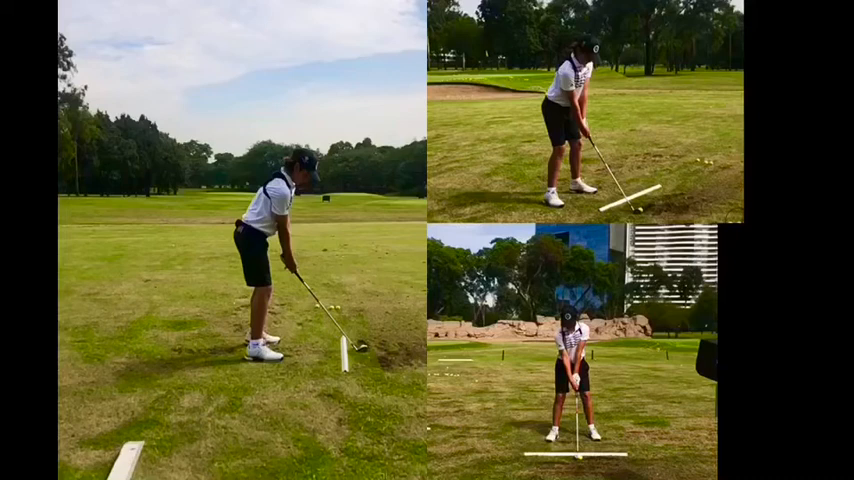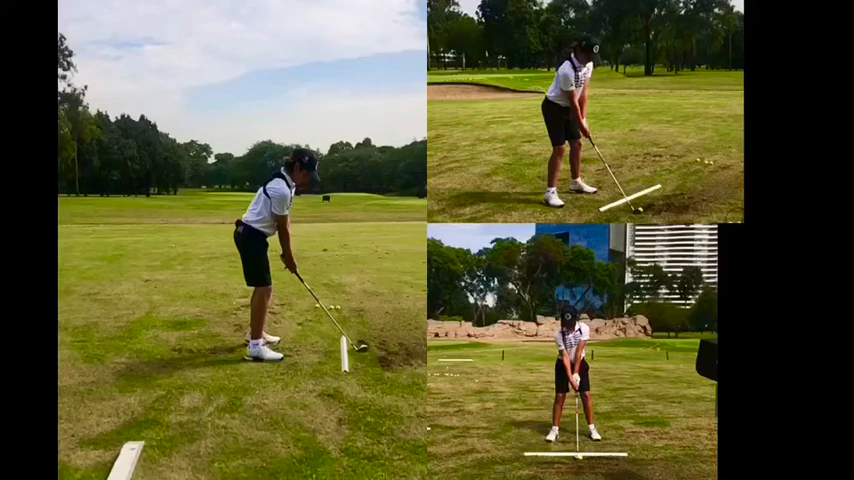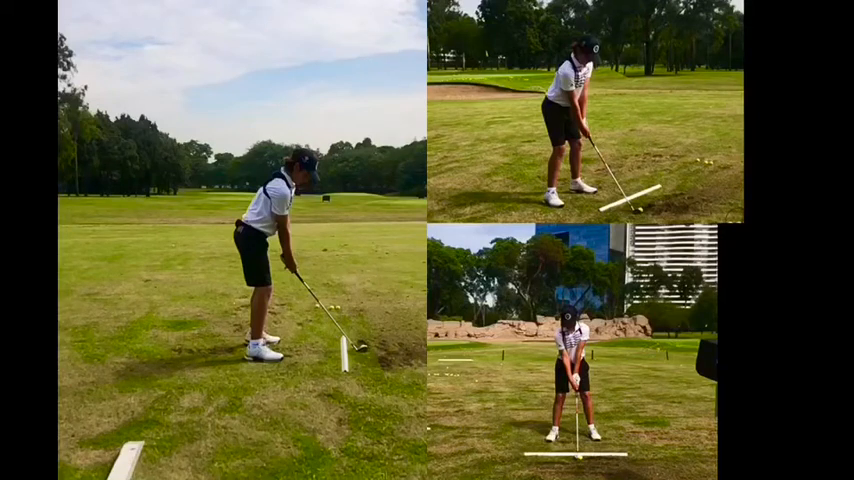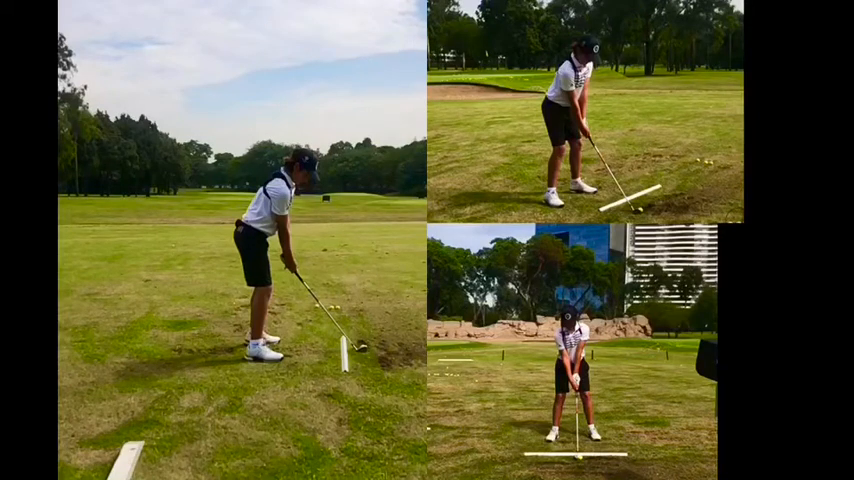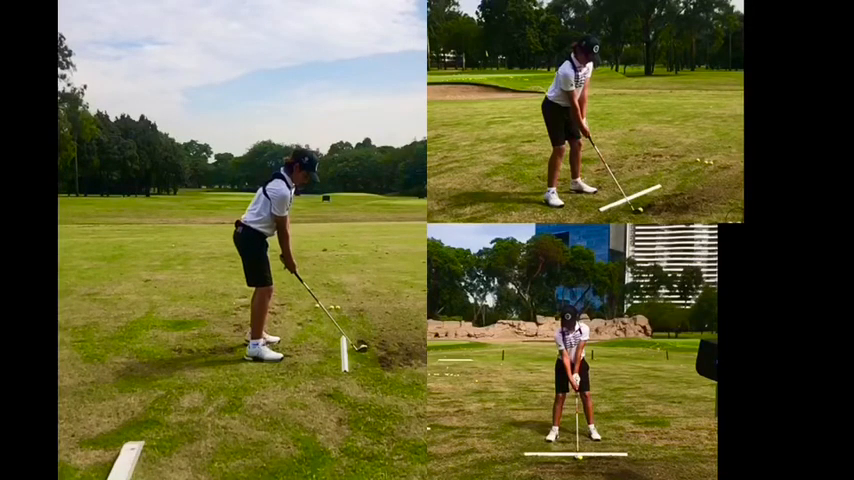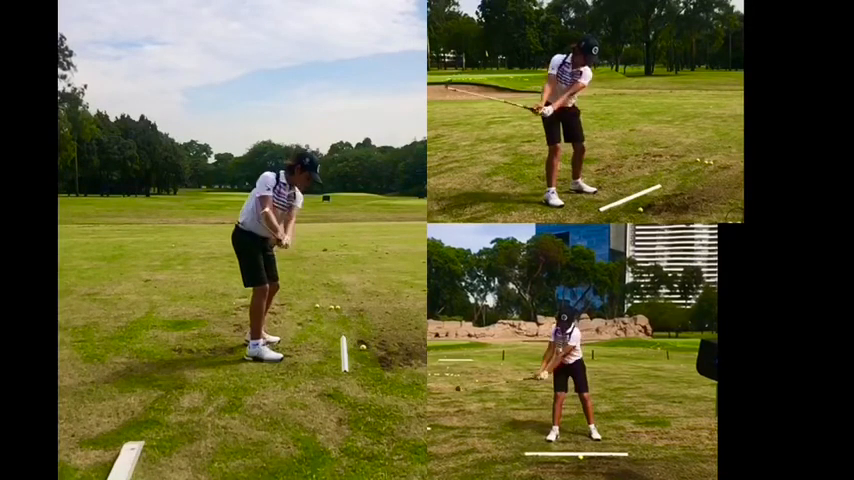
dt=0.7s
person 1, frame 1
left shoulder: (283, 182)
right shoulder: (282, 191)
left elbow: (283, 223)
right elbow: (283, 228)
left wrist: (287, 253)
right wrist: (289, 257)
left hip: (250, 235)
right hip: (252, 237)
left knee: (261, 287)
right knee: (264, 289)
left ankle: (256, 333)
right ankle: (255, 346)
person 1, frame 2
left shoulder: (284, 182)
right shoulder: (282, 191)
left elbow: (284, 224)
right elbow: (283, 228)
left wrist: (287, 253)
right wrist: (289, 257)
left hip: (251, 234)
right hip: (252, 237)
left knee: (261, 287)
right knee: (264, 289)
left ankle: (256, 333)
right ankle: (255, 346)
person 1, frame 3
left shoulder: (284, 182)
right shoulder: (282, 190)
left elbow: (284, 224)
right elbow: (283, 228)
left wrist: (287, 254)
right wrist: (289, 258)
left hip: (251, 235)
right hip: (252, 237)
left knee: (261, 287)
right knee: (264, 289)
left ankle: (256, 332)
right ankle: (255, 346)
person 1, frame 4
left shoulder: (284, 182)
right shoulder: (282, 190)
left elbow: (284, 223)
right elbow: (283, 228)
left wrist: (287, 254)
right wrist: (289, 258)
left hip: (251, 234)
right hip: (252, 237)
left knee: (262, 287)
right knee: (264, 289)
left ankle: (256, 333)
right ankle: (255, 346)
person 1, frame 5
left shoulder: (283, 182)
right shoulder: (282, 191)
left elbow: (284, 224)
right elbow: (282, 229)
left wrist: (286, 253)
right wrist: (289, 258)
left hip: (251, 235)
right hip: (251, 237)
left knee: (262, 287)
right knee: (265, 289)
left ankle: (256, 332)
right ankle: (255, 346)
person 1, frame 6
left shoulder: (297, 195)
right shoulder: (269, 179)
left elbow: (291, 219)
right elbow: (266, 211)
left wrist: (287, 237)
right wrist: (277, 233)
left hip: (264, 239)
right hip: (246, 237)
left knee: (272, 286)
right knee: (261, 288)
left ankle: (256, 332)
right ankle: (255, 346)
person 2, frame 1
left shoulder: (588, 65)
right shoulder: (567, 71)
left elbow: (584, 92)
right elbow: (573, 101)
left wrist: (584, 119)
right wrist: (582, 125)
left hip: (567, 108)
right hip: (553, 108)
left knee: (577, 144)
right knee: (559, 148)
left ankle: (576, 182)
right ankle: (551, 191)
person 2, frame 2
left shoulder: (588, 65)
right shoulder: (567, 71)
left elbow: (584, 92)
right elbow: (573, 101)
left wrist: (584, 119)
right wrist: (581, 125)
left hip: (567, 108)
right hip: (554, 108)
left knee: (577, 144)
right knee: (560, 148)
left ankle: (576, 182)
right ankle: (551, 192)
person 2, frame 3
left shoulder: (588, 65)
right shoulder: (567, 71)
left elbow: (584, 92)
right elbow: (573, 101)
left wrist: (584, 119)
right wrist: (581, 125)
left hip: (567, 108)
right hip: (553, 108)
left knee: (577, 143)
right knee: (560, 148)
left ankle: (576, 182)
right ankle: (550, 191)
person 2, frame 4
left shoulder: (588, 65)
right shoulder: (567, 71)
left elbow: (584, 92)
right elbow: (573, 101)
left wrist: (584, 118)
right wrist: (582, 125)
left hip: (567, 108)
right hip: (554, 108)
left knee: (577, 143)
right knee: (560, 148)
left ankle: (576, 182)
right ankle: (551, 192)
person 2, frame 5
left shoulder: (588, 65)
right shoulder: (567, 71)
left elbow: (584, 92)
right elbow: (574, 101)
left wrist: (584, 119)
right wrist: (581, 125)
left hip: (567, 108)
right hip: (554, 107)
left knee: (577, 144)
right knee: (559, 148)
left ankle: (576, 182)
right ankle: (551, 191)
person 2, frame 6
left shoulder: (587, 73)
right shoulder: (558, 60)
left elbow: (570, 93)
right elbow: (549, 84)
left wrist: (553, 107)
right wrist: (542, 103)
left hip: (569, 109)
right hip: (549, 108)
left knee: (580, 147)
right knee: (555, 147)
left ankle: (576, 182)
right ankle: (550, 192)
person 3, frame 1
left shoulder: (584, 328)
right shoulder: (559, 335)
left elbow: (579, 352)
right elbow: (565, 356)
left wrist: (576, 373)
right wrist: (570, 378)
left hip: (580, 363)
right hip: (563, 365)
left knee: (586, 395)
right knee: (560, 396)
left ankle: (592, 428)
right ankle: (554, 429)
person 3, frame 2
left shoulder: (584, 329)
right shoulder: (559, 335)
left elbow: (579, 352)
right elbow: (565, 356)
left wrist: (576, 373)
right wrist: (570, 378)
left hip: (580, 364)
right hip: (563, 365)
left knee: (586, 395)
right knee: (560, 396)
left ankle: (592, 428)
right ankle: (555, 429)
person 3, frame 3
left shoulder: (584, 328)
right shoulder: (559, 334)
left elbow: (579, 351)
right elbow: (565, 356)
left wrist: (576, 372)
right wrist: (570, 377)
left hip: (580, 363)
right hip: (563, 365)
left knee: (586, 394)
right knee: (560, 396)
left ankle: (592, 428)
right ankle: (555, 429)
person 3, frame 4
left shoulder: (584, 329)
right shoulder: (559, 334)
left elbow: (579, 351)
right elbow: (565, 356)
left wrist: (576, 373)
right wrist: (570, 378)
left hip: (579, 363)
right hip: (563, 365)
left knee: (586, 394)
right knee: (560, 396)
left ankle: (592, 428)
right ankle: (555, 429)
person 3, frame 5
left shoulder: (584, 329)
right shoulder: (559, 334)
left elbow: (579, 351)
right elbow: (565, 356)
left wrist: (576, 373)
right wrist: (570, 378)
left hip: (580, 363)
right hip: (563, 365)
left knee: (586, 395)
right knee: (560, 396)
left ankle: (592, 428)
right ankle: (555, 429)
person 3, frame 6
left shoulder: (575, 333)
right shoulder: (556, 330)
left elbow: (562, 355)
right elbow: (550, 351)
left wrist: (548, 371)
right wrist: (542, 369)
left hip: (576, 364)
right hip: (558, 365)
left knee: (584, 396)
right knee: (559, 397)
left ankle: (592, 428)
right ankle: (555, 429)
